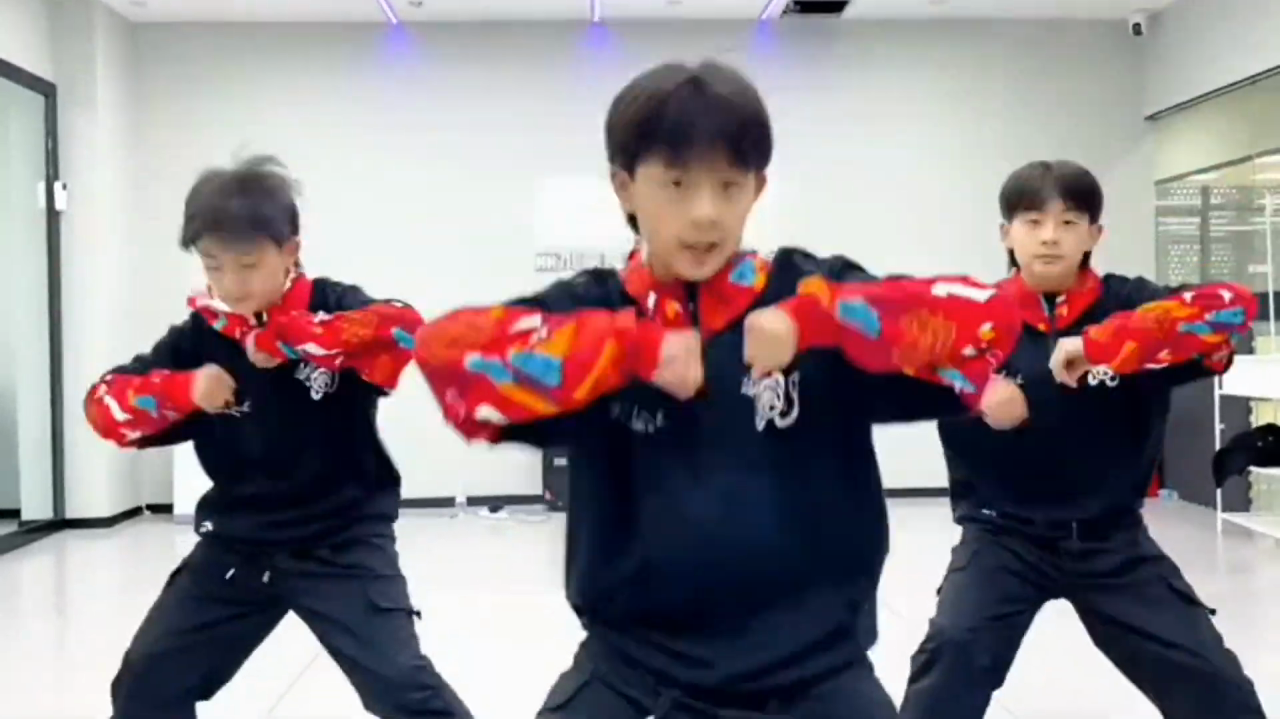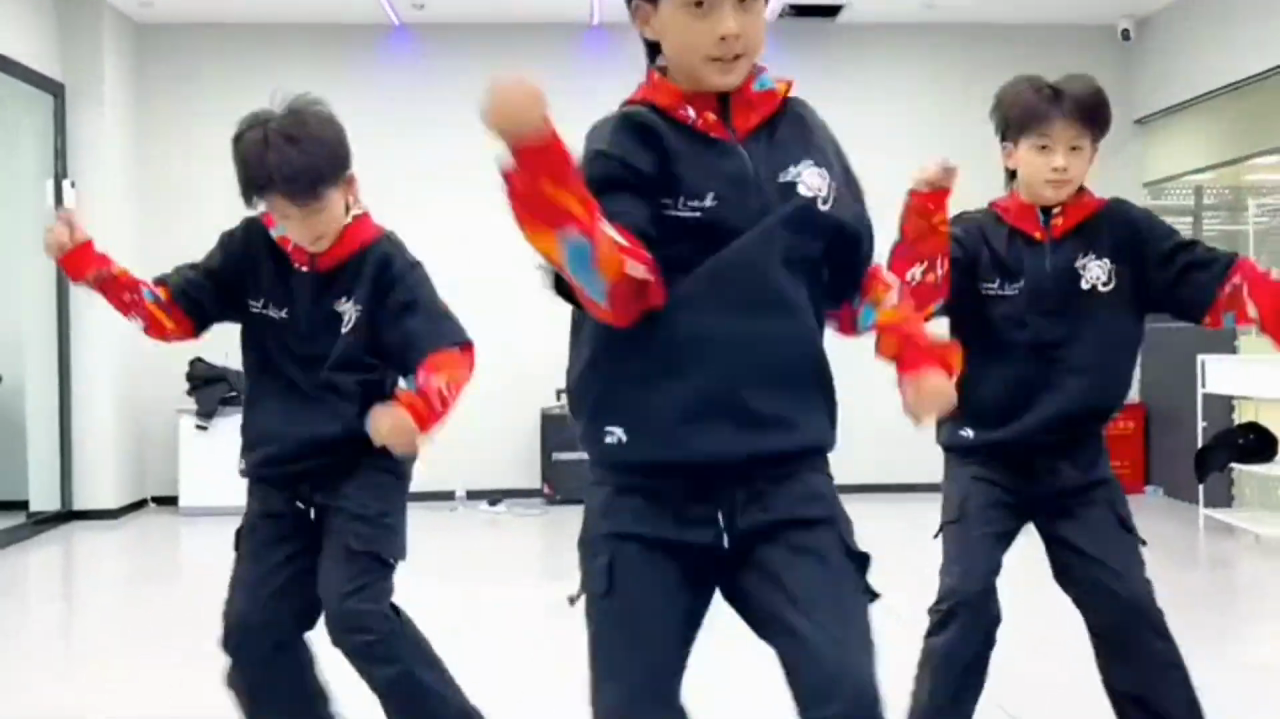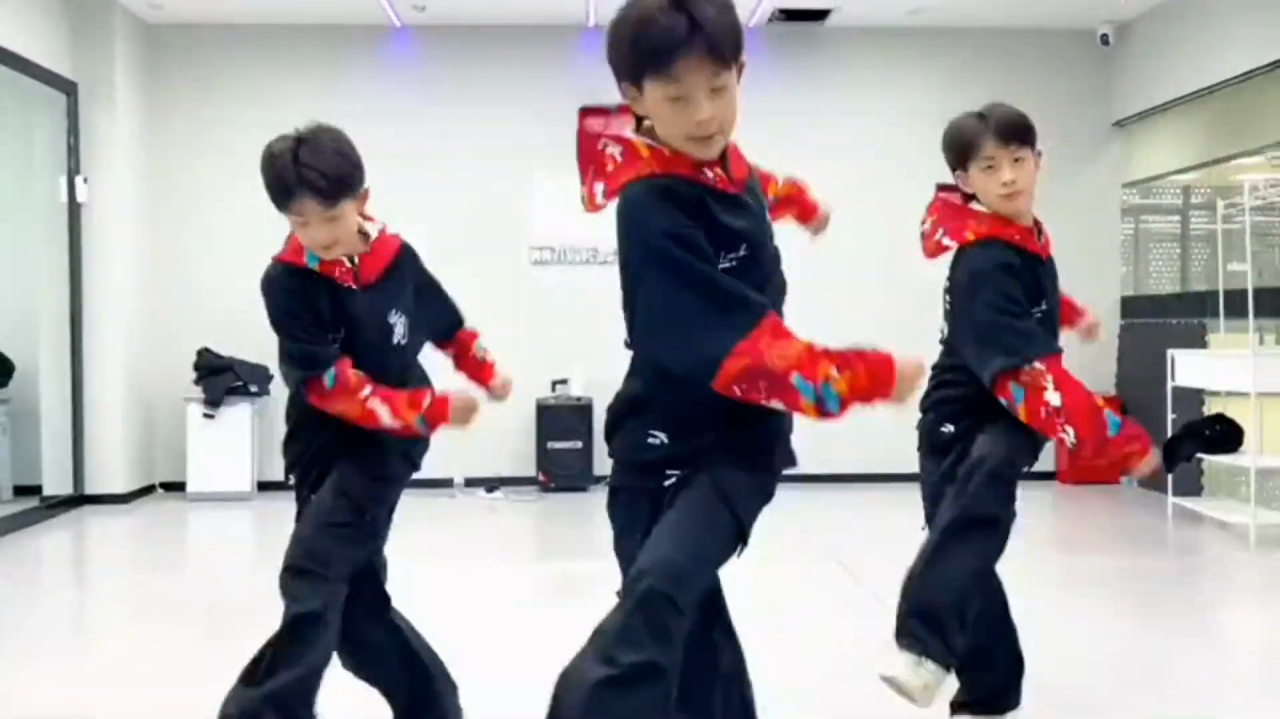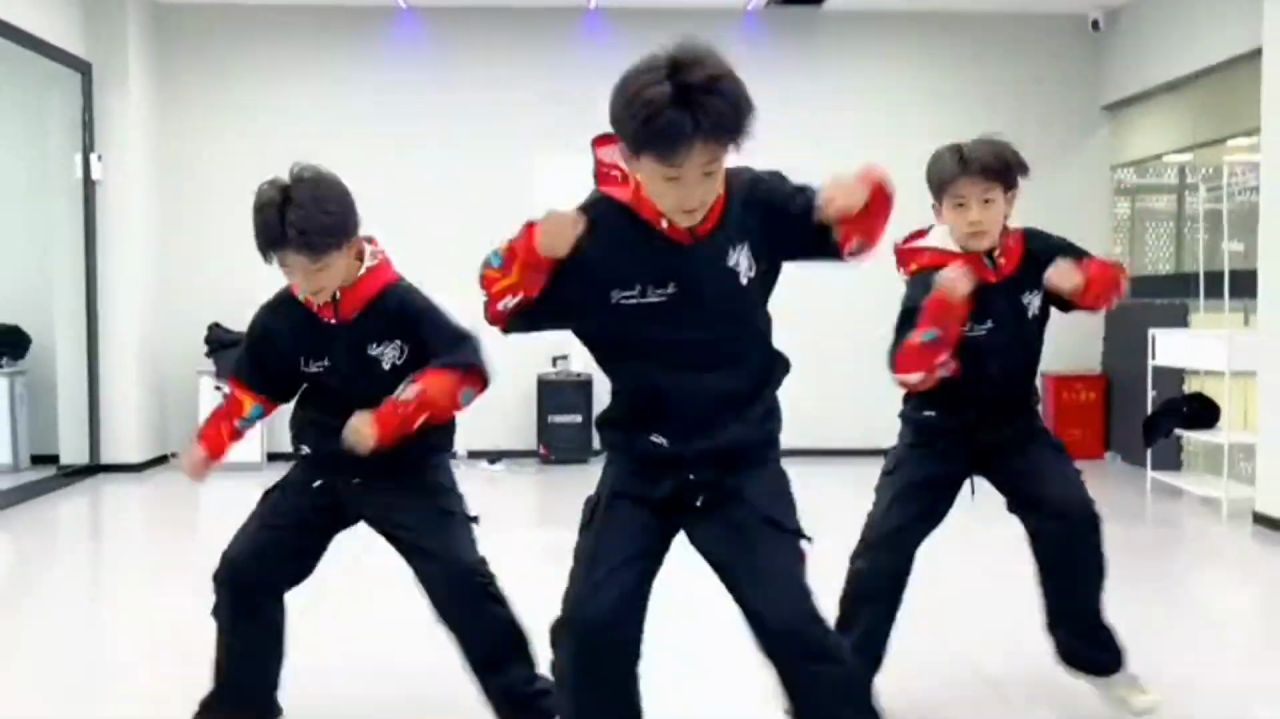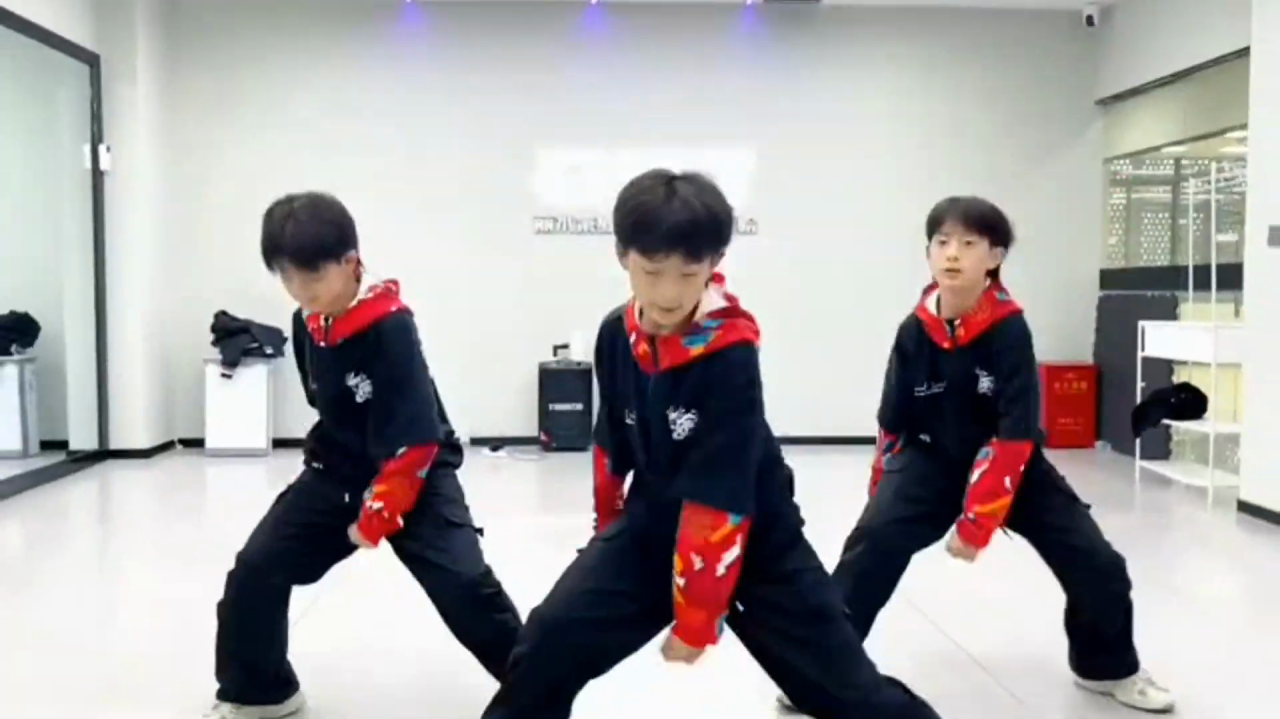
dt=0.2s
person 1, frame 1
left shoulder: (814, 298)
right shoulder: (592, 319)
left elbow: (986, 319)
right elbow: (449, 351)
left wrist: (816, 319)
right wrist: (632, 347)
person 1, frame 2
left shoulder: (800, 133)
right shoulder: (630, 143)
left elbow: (856, 276)
right elbow: (617, 292)
left wrist: (916, 352)
left hip: (783, 478)
right hip: (645, 491)
person 1, frame 3
left shoulder: (718, 158)
right shoulder: (652, 210)
right elbow: (729, 353)
left wrist: (791, 196)
right wrist: (869, 376)
left hip: (739, 447)
right hip: (661, 450)
left knee: (663, 590)
right knee: (688, 636)
person 1, frame 4
left shoulder: (753, 202)
right shoulder: (601, 224)
left elbow: (853, 230)
right elbow: (502, 305)
left wrist: (858, 199)
right wrist: (535, 250)
left hip: (740, 456)
right hip: (643, 456)
left knee: (789, 621)
right knee: (593, 622)
person 1, frame 5
left shoulder: (729, 362)
right shoulder: (616, 335)
left elbow: (720, 504)
left wrist: (696, 623)
right wrist: (607, 511)
left hip: (750, 544)
right hip: (651, 530)
right knee: (546, 651)
person 2, frame 1
left shoulder: (1129, 305)
left elbow: (1229, 308)
left wrist: (1107, 344)
left hip: (1107, 540)
right hip: (1003, 536)
right knee: (952, 656)
person 2, frame 2
left shoulder: (1123, 229)
right shoulder: (975, 235)
left elbow: (1224, 279)
right elbow: (910, 299)
right wrist: (925, 210)
left hip: (1077, 462)
right hip: (983, 458)
left knee: (1127, 609)
right knee: (965, 605)
person 2, frame 3
left shoulder: (1026, 238)
right shoulder: (981, 264)
right elbow: (1022, 375)
left wrist: (1065, 308)
right wrist: (1122, 442)
left hip: (1016, 420)
right hip: (958, 422)
right knee: (963, 565)
left ankle: (924, 644)
person 2, frame 4
left shoulder: (1032, 251)
right shoulder: (930, 275)
left elbow: (1109, 282)
right elbow: (912, 374)
left wrist: (1080, 278)
right wrist: (946, 302)
left hip: (1011, 421)
right hip: (939, 427)
left knee: (1071, 514)
right knee: (885, 540)
left ankle: (1096, 659)
person 2, frame 5
left shoulder: (1008, 332)
right shoulder: (914, 334)
left elbow: (1013, 437)
right elbow: (893, 427)
left wrist: (977, 524)
right wrist: (880, 496)
left hip: (1008, 463)
right hip: (933, 459)
left knee: (1095, 561)
right knee: (874, 542)
left ankle: (1109, 669)
person 3, frame 1
left shoulder: (336, 309)
right shoulder: (197, 337)
left elbow: (404, 331)
right elbow: (108, 404)
left wrist: (292, 338)
right wrist: (183, 392)
left hip: (345, 540)
right hip: (241, 546)
person 3, frame 2
left shoulder: (384, 260)
right shoulder: (249, 250)
left elbow: (449, 352)
right elbow: (170, 313)
left wrist: (411, 410)
right wrist: (83, 260)
left hip: (363, 472)
right hip: (280, 479)
left knee: (361, 620)
right knee: (255, 633)
person 3, frame 3
left shoulder: (400, 264)
right shoulder: (286, 282)
left elbow: (447, 325)
right elbow: (328, 384)
left wrist: (484, 369)
right wrist: (428, 410)
left hip: (382, 451)
right hip: (322, 454)
left knee: (314, 575)
right knee: (352, 601)
person 3, frame 4
left shoulder: (396, 301)
right shoulder: (282, 317)
left elbow: (462, 367)
right elbow: (251, 387)
left wrist: (387, 420)
right wrist: (211, 441)
left hip: (406, 460)
right hip: (324, 462)
left knee: (459, 574)
right knee: (244, 570)
person 3, frame 5
left shoulder: (390, 331)
right shoulder: (306, 328)
left elbow: (413, 441)
left wrist: (378, 517)
right wrist: (332, 494)
left hip: (416, 477)
right hip: (336, 474)
left knee: (465, 583)
right knee: (255, 573)
